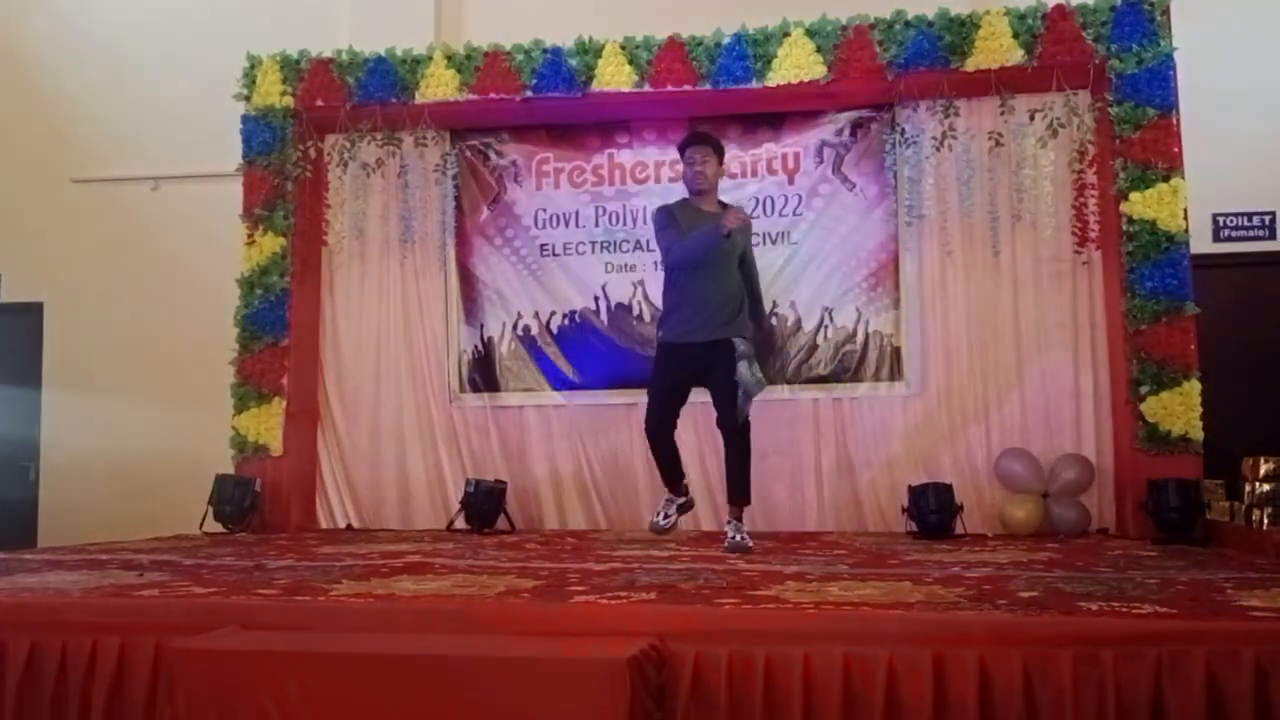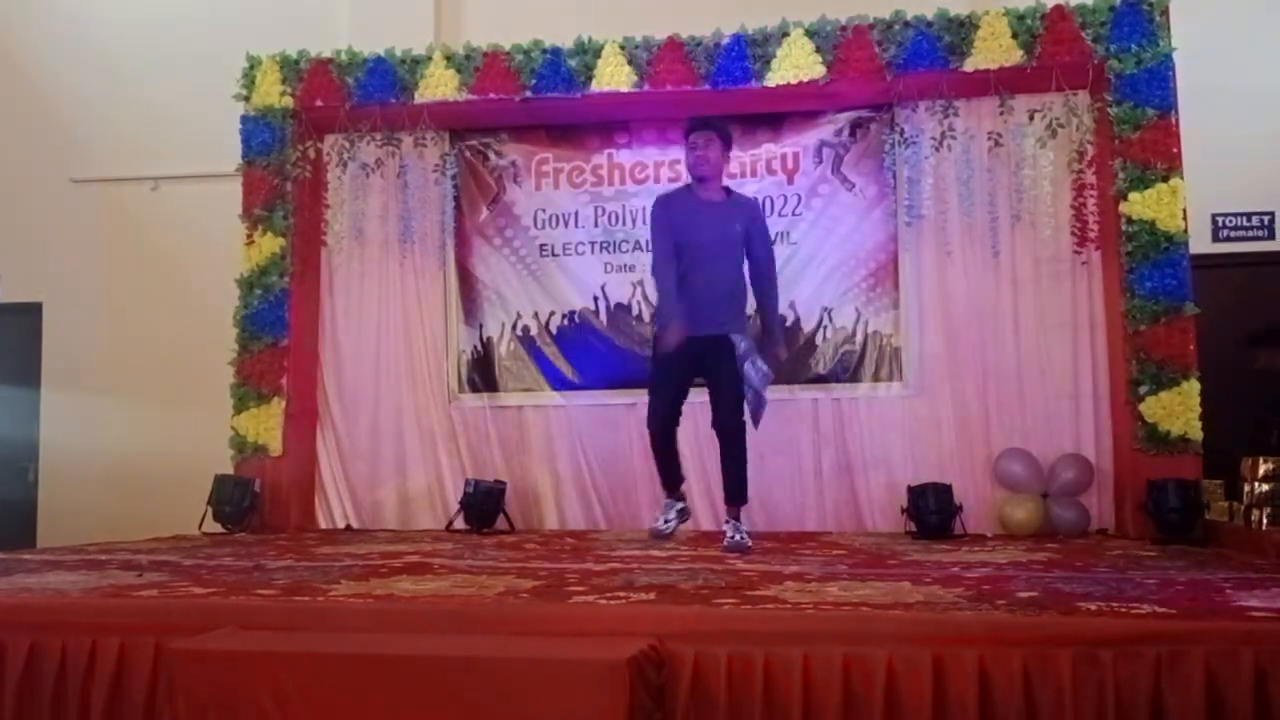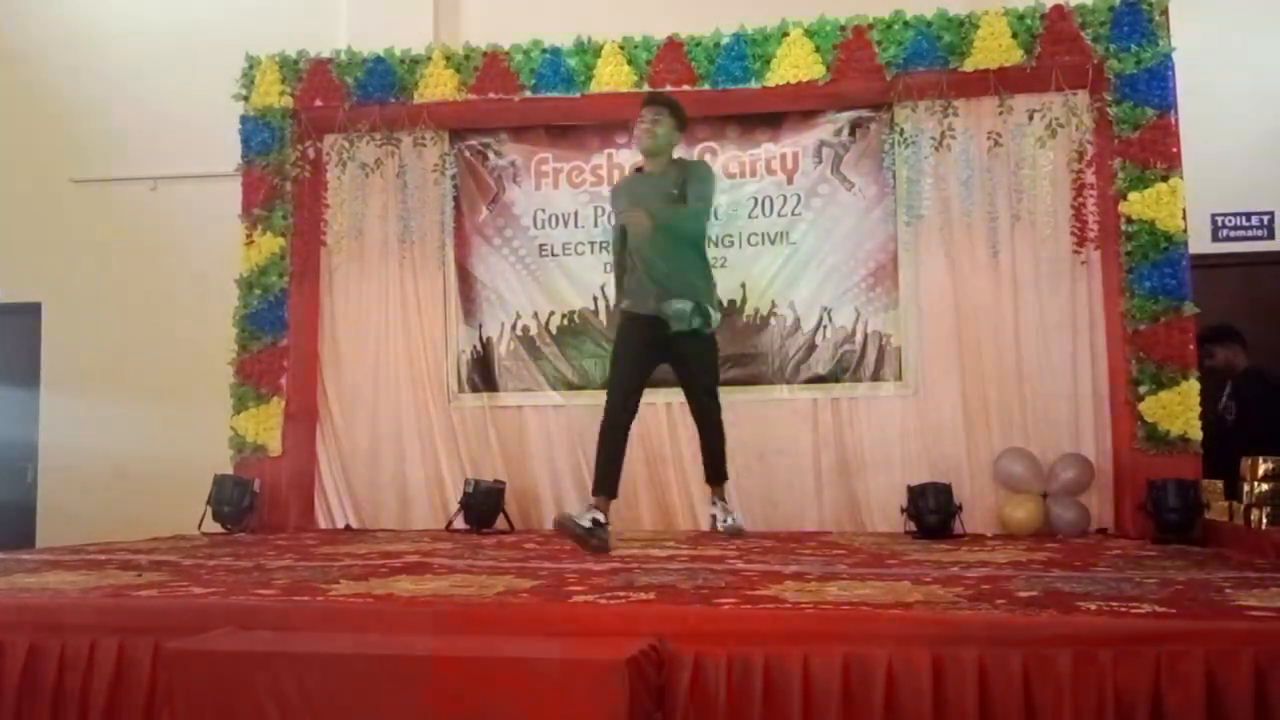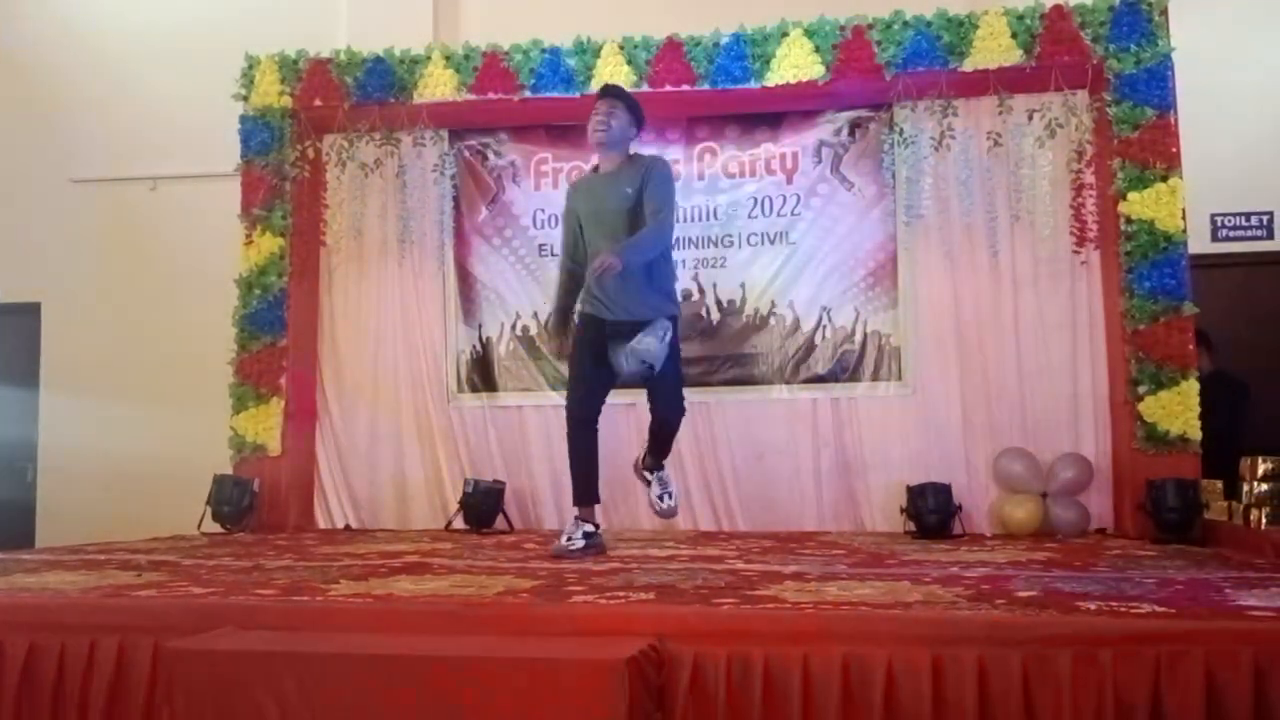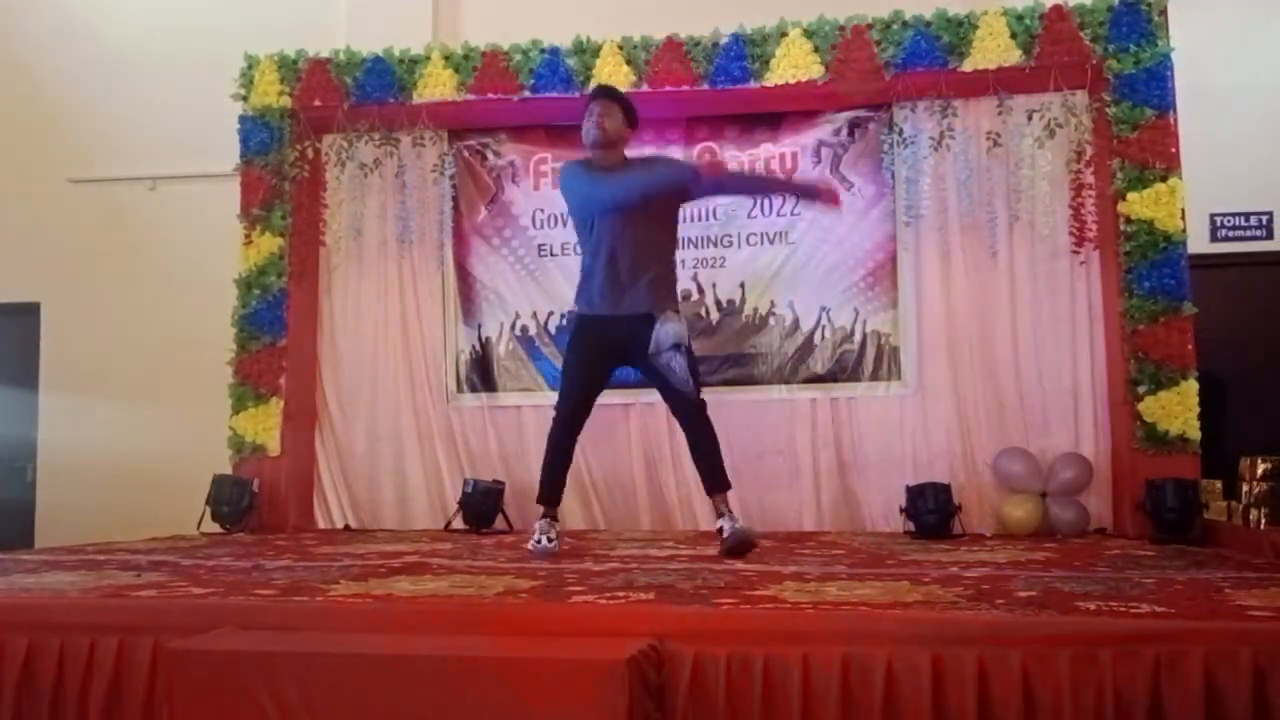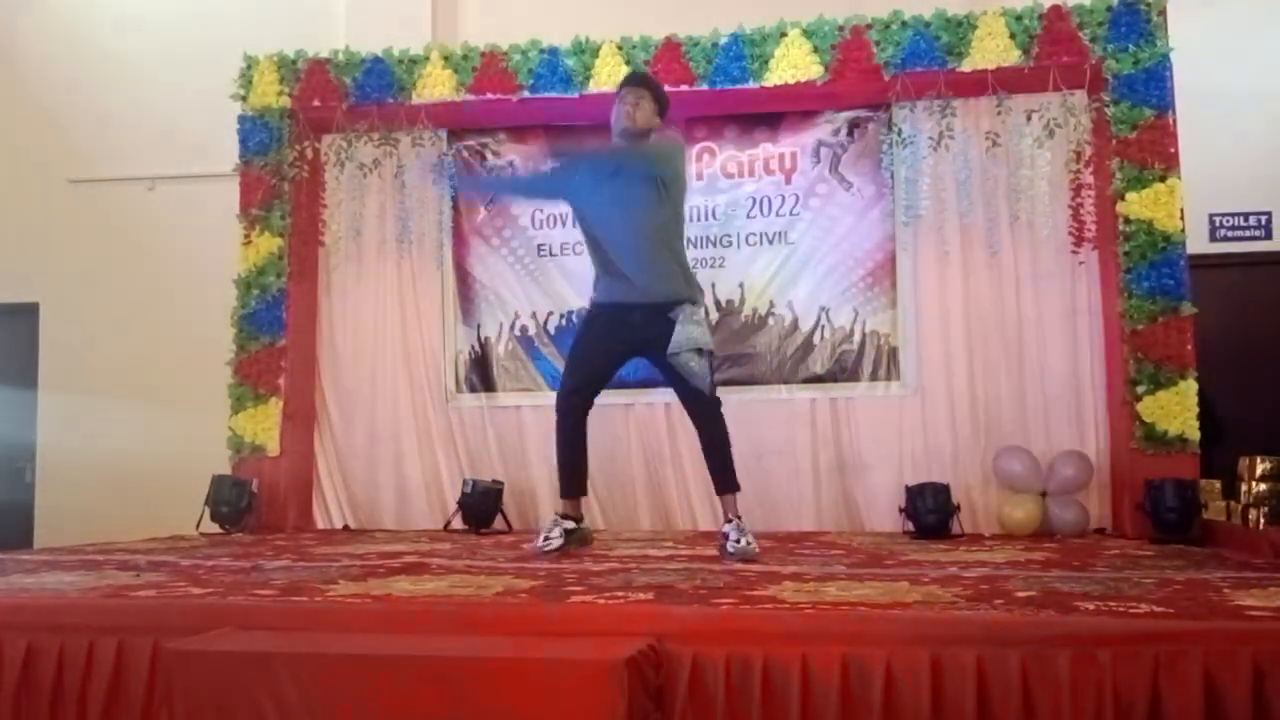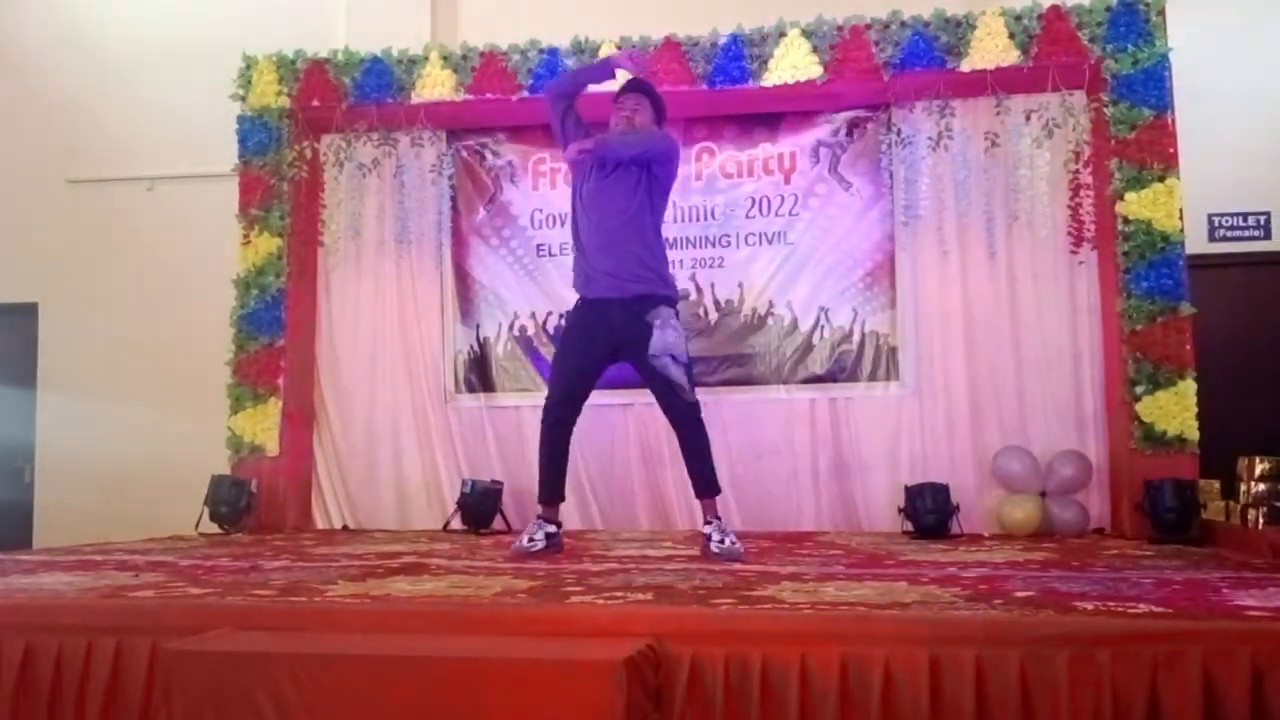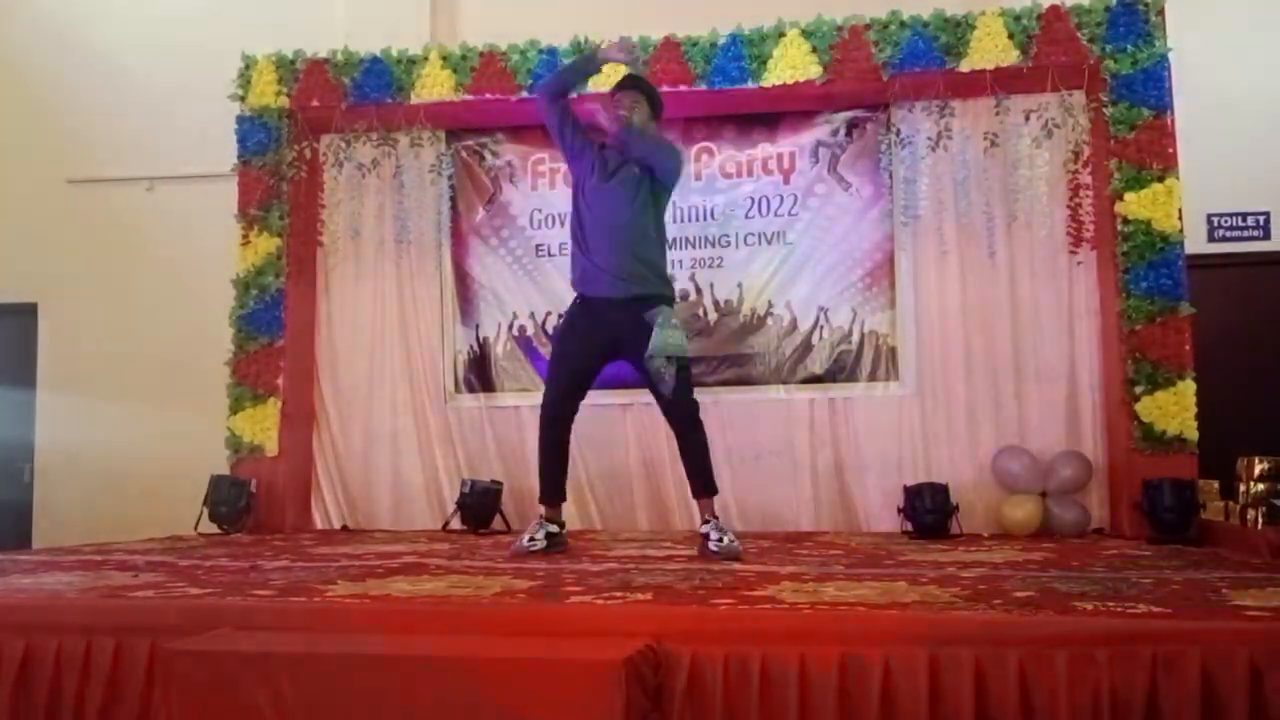
dt=0.3s
person 1, frame 1
left shoulder: (738, 219)
right shoulder: (668, 216)
right elbow: (675, 256)
left wrist: (760, 326)
right wrist: (721, 231)
left hip: (727, 340)
right hip: (676, 341)
left knee: (735, 426)
right knee: (657, 424)
left ankle: (735, 522)
right ankle: (677, 493)
person 1, frame 2
left shoulder: (747, 209)
right shoulder: (667, 207)
left elbow: (764, 273)
right elbow: (663, 268)
left wrist: (774, 334)
right wrist: (666, 323)
left hip: (726, 336)
right hip: (679, 334)
left knee: (729, 426)
right knee: (659, 419)
left ankle: (734, 521)
right ankle: (675, 500)
person 1, frame 3
left shoulder: (696, 174)
right shoulder: (623, 191)
left elbow: (698, 221)
left wrist: (654, 219)
right wrist: (621, 299)
left hip: (690, 317)
right hip: (639, 315)
left knee: (706, 410)
right knee: (618, 408)
left ankle: (718, 498)
right ankle: (597, 515)
person 1, frame 4
left shoulder: (652, 172)
right shoulder: (578, 189)
left elbow: (660, 230)
right elbow: (571, 257)
left wrist: (619, 254)
right wrist: (562, 325)
left hip: (652, 316)
right hip: (597, 319)
left knee: (668, 409)
right knee: (580, 413)
left ankle: (651, 466)
right ankle: (585, 524)
person 1, frame 5
left shoulder: (662, 168)
right shoulder: (577, 176)
left elbow: (735, 181)
right elbow: (613, 193)
left wrist: (803, 189)
right wrist: (688, 176)
left hip: (655, 318)
right hip: (596, 320)
left knee: (693, 414)
right knee: (567, 418)
left ankle: (726, 518)
right ankle: (547, 519)
person 1, frame 6
left shoulder: (666, 154)
right shoulder: (579, 169)
left elbow: (623, 154)
right elbow: (521, 183)
left wrist: (570, 154)
right wrist: (461, 180)
left hip: (669, 307)
right hip: (609, 311)
left knee: (705, 407)
right knee: (571, 402)
left ankle: (731, 521)
right ankle: (571, 515)
person 1, frame 7
left shoulder: (656, 164)
right shoulder: (586, 157)
left elbow: (663, 143)
right elbow: (556, 95)
left wrist: (596, 146)
right wrist: (611, 66)
left hip: (648, 308)
right hip: (592, 310)
left knee: (684, 413)
right knee: (557, 411)
left ankle: (713, 524)
right ankle: (547, 522)
person 1, frame 8
left shoulder: (659, 157)
right shoulder: (584, 151)
left elbow: (667, 155)
right elbow: (550, 94)
left wrist: (613, 148)
right wrist: (601, 57)
left hip: (646, 308)
right hip: (590, 308)
left knee: (683, 412)
right knee: (555, 410)
left ankle: (711, 524)
right ankle: (549, 521)
